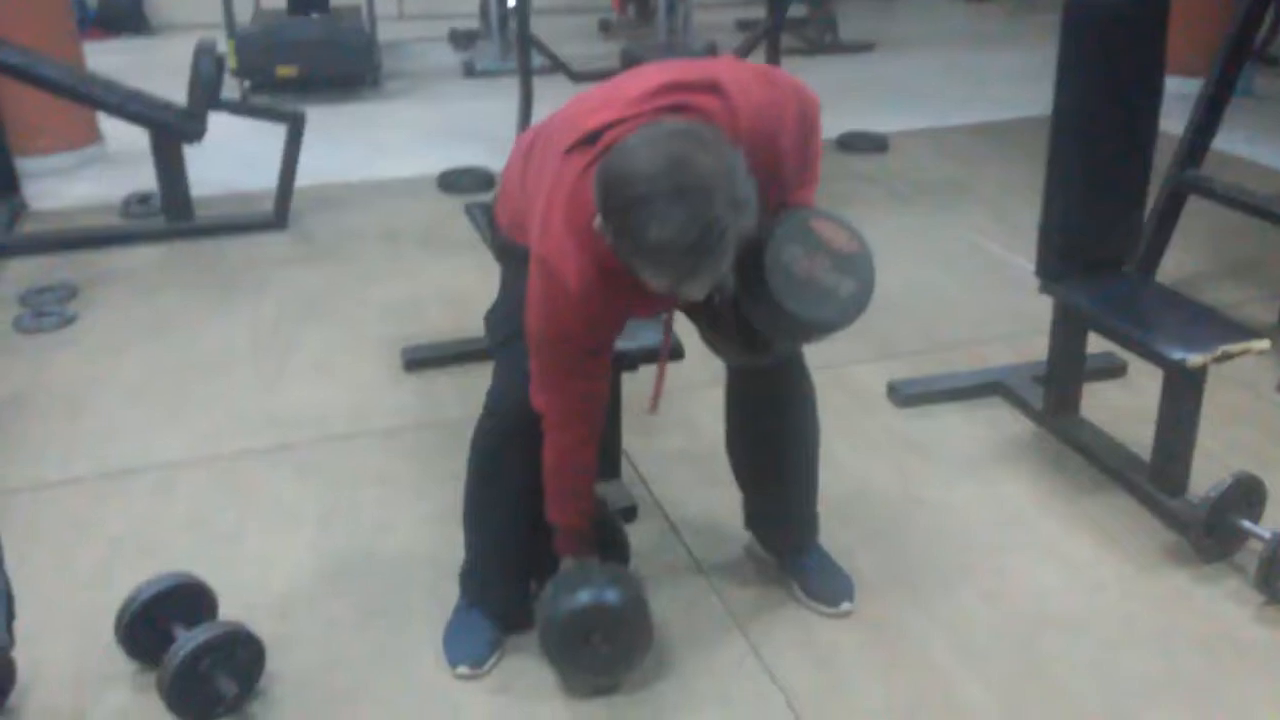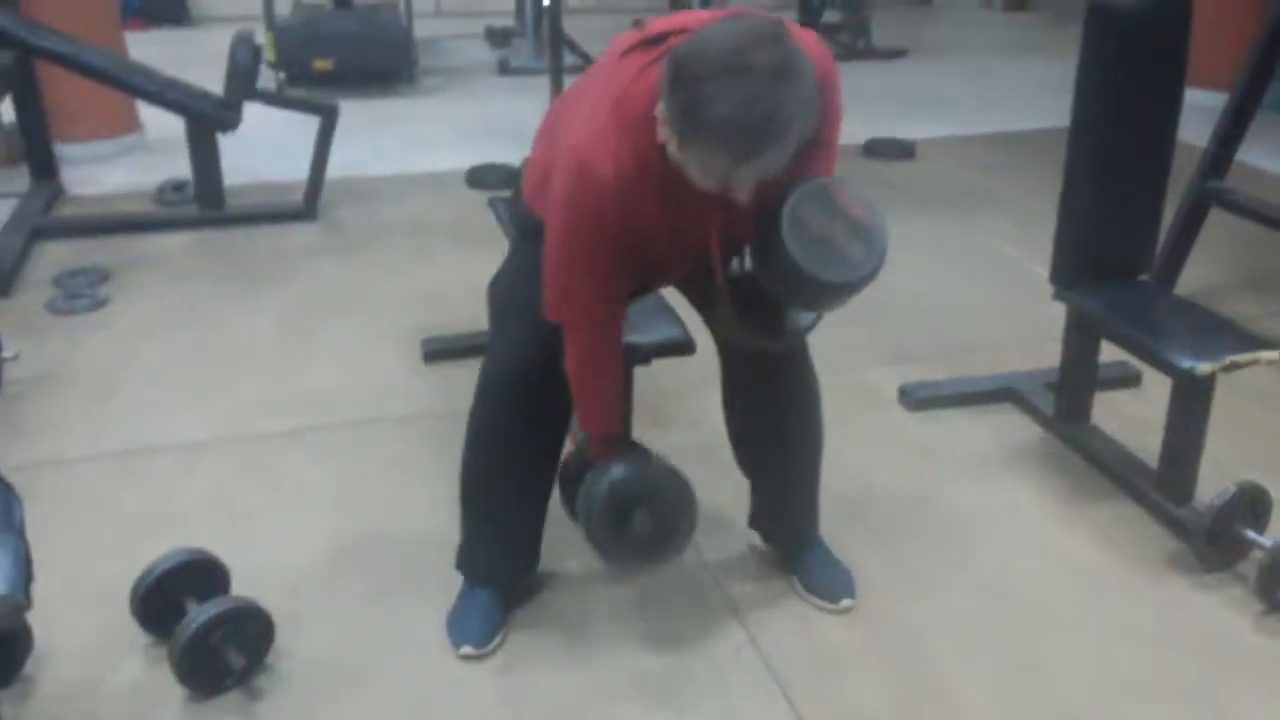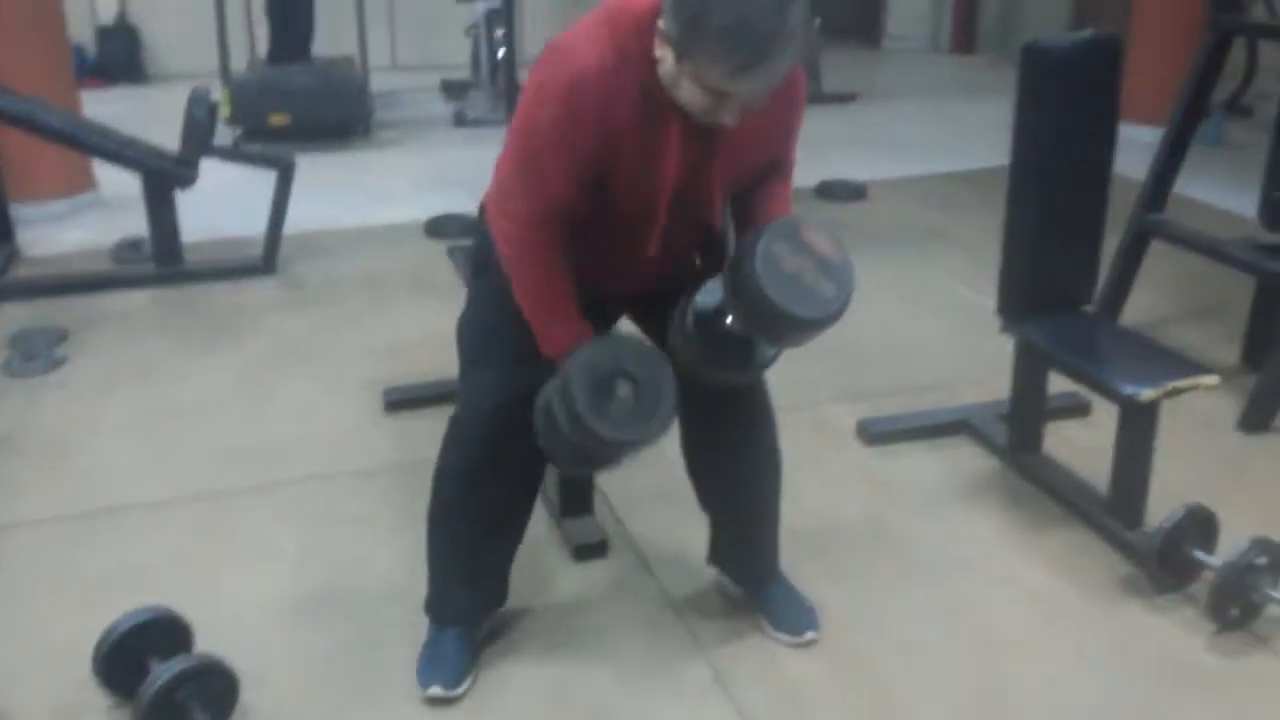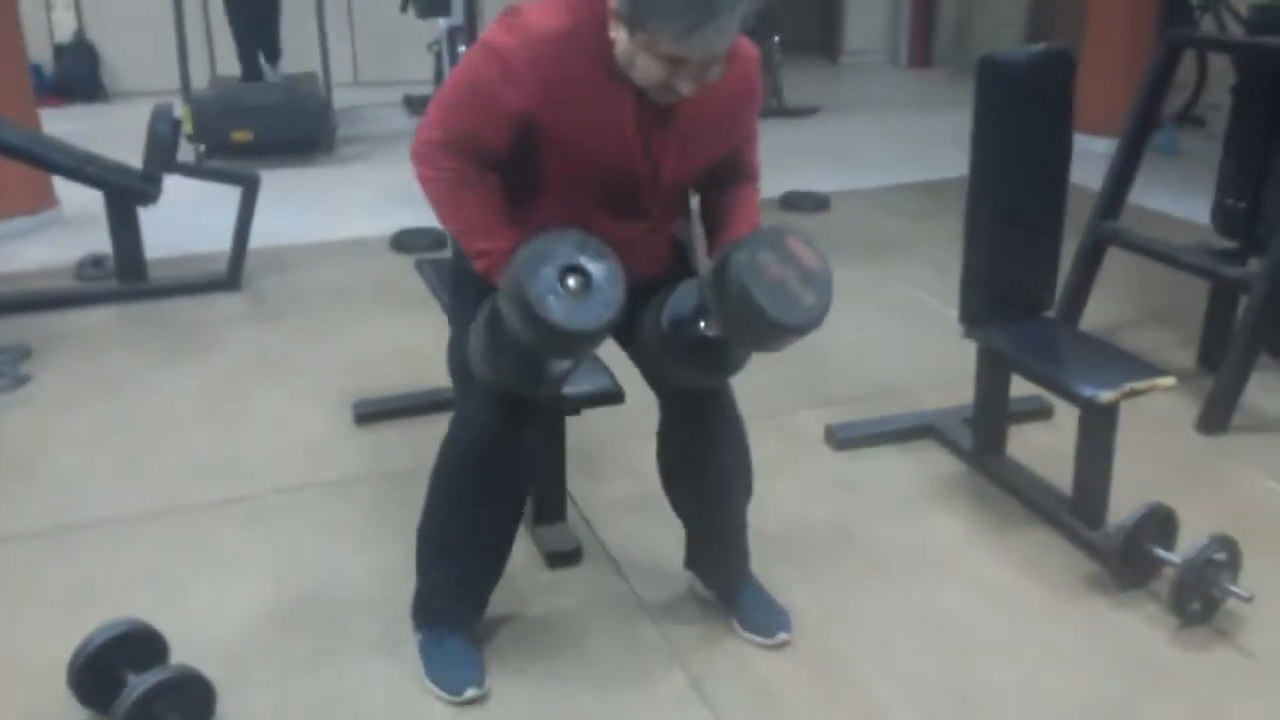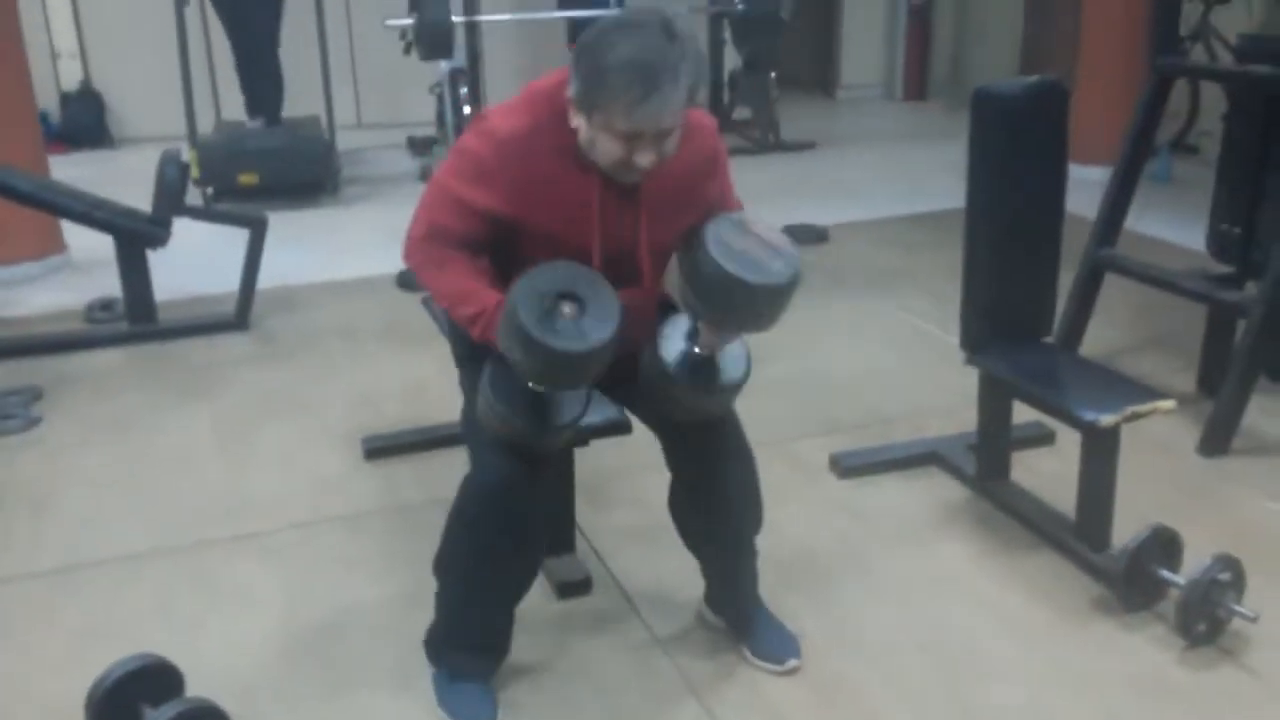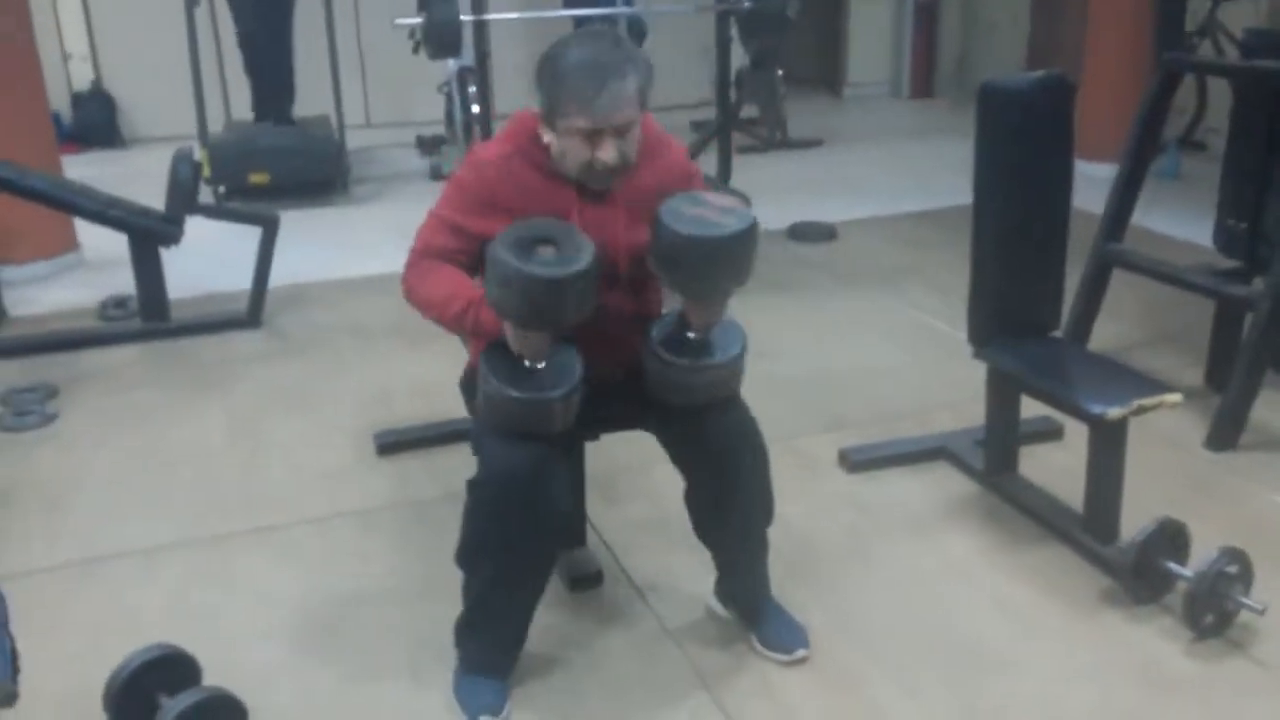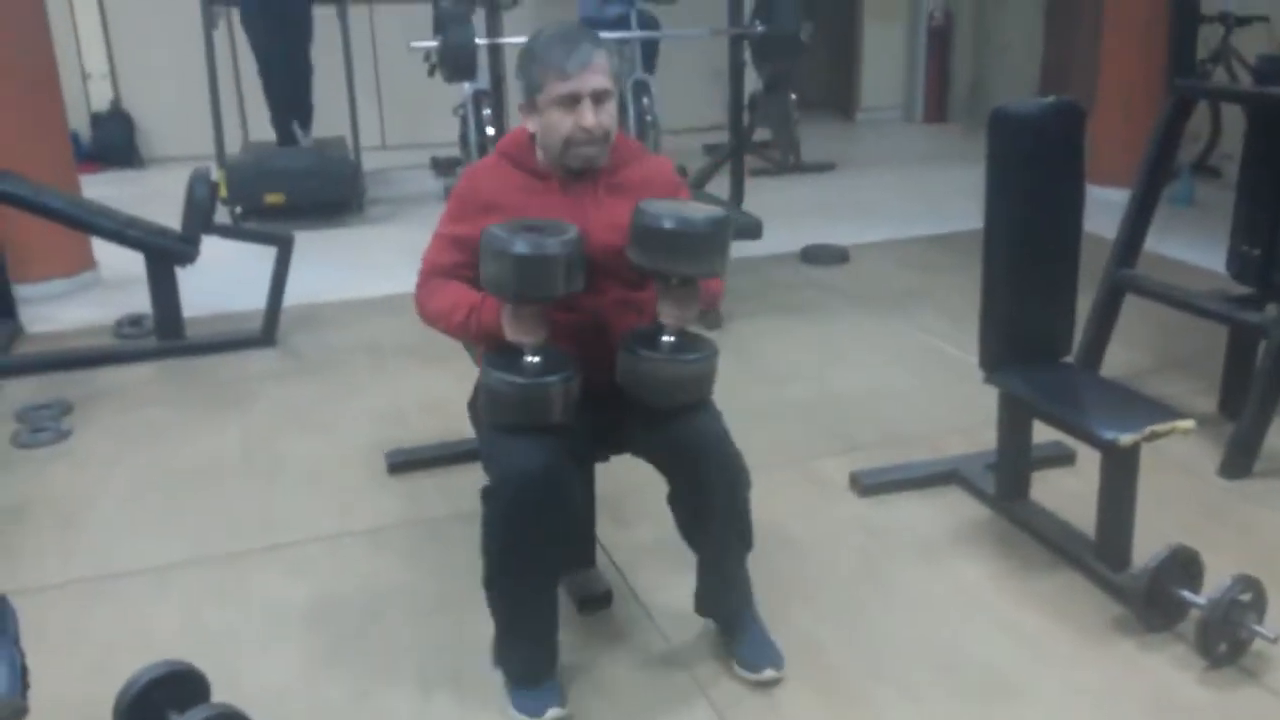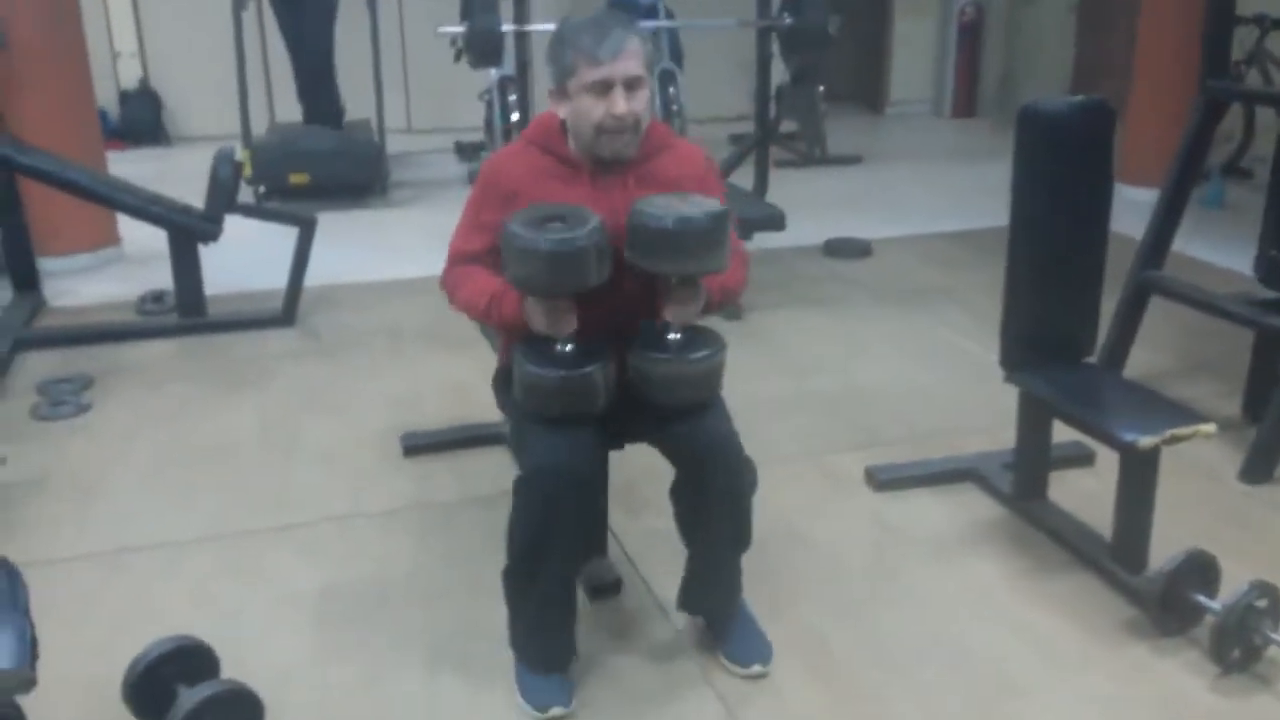
dt=0.3s
person 1, frame 1
left shoulder: (765, 111)
right shoulder: (568, 255)
right elbow: (568, 410)
right wrist: (574, 544)
left knee: (774, 361)
right knee: (521, 404)
left ankle: (791, 540)
right ankle: (490, 594)
person 1, frame 2
left shoulder: (807, 73)
right shoulder: (599, 159)
left elbow: (814, 153)
right elbow: (582, 320)
right wrist: (608, 447)
right hip: (569, 224)
left knee: (777, 355)
right knee: (519, 378)
left ankle: (794, 535)
right ankle: (492, 574)
person 1, frame 3
left shoulder: (776, 76)
right shoulder: (584, 70)
left elbow: (769, 174)
right elbow: (525, 222)
right wrist: (573, 352)
left hip: (677, 254)
right hip: (545, 245)
left knee: (733, 393)
right knee: (496, 417)
left ankle: (754, 567)
right ankle: (457, 615)
person 1, frame 4
left shoulder: (738, 69)
left elbow: (734, 177)
right elbow: (443, 146)
right wrist: (502, 260)
left hip: (647, 261)
right hip: (522, 262)
left knee: (705, 402)
right knee: (490, 427)
left ankle: (724, 571)
right ankle: (446, 618)
person 1, frame 5
left shoulder: (699, 143)
right shoulder: (507, 142)
right elbow: (431, 242)
right wrist: (499, 324)
left hip: (639, 329)
left knee: (716, 446)
right knee: (504, 480)
left ankle: (736, 603)
right ankle: (461, 656)
person 1, frame 6
left shoulder: (669, 162)
right shoulder: (493, 172)
right elbow: (425, 269)
right wrist: (496, 321)
left hip: (636, 353)
left knee: (732, 439)
right knee: (514, 474)
left ankle: (746, 593)
right ankle: (484, 653)
person 1, frame 7
left shoulder: (653, 175)
right shoulder: (488, 185)
right elbow: (434, 287)
left wrist: (690, 296)
right wrist: (494, 320)
left knee: (711, 455)
right knee: (526, 478)
left ankle: (733, 612)
right ankle: (527, 663)
person 1, frame 8
left shoulder: (686, 163)
right shoulder: (514, 168)
left elbow: (729, 257)
right elbow: (463, 270)
left wrist: (703, 290)
right wrist: (520, 308)
left knee: (717, 455)
right knee: (559, 470)
left ankle: (719, 604)
right ankle: (539, 649)
